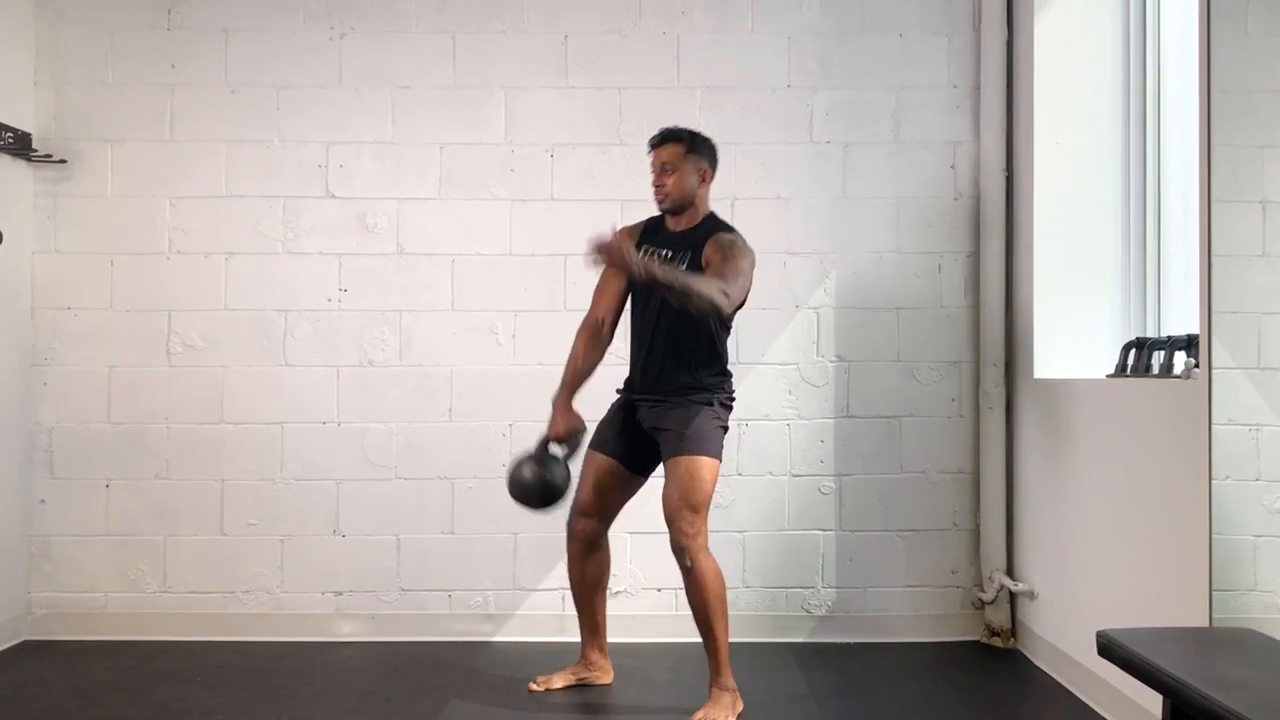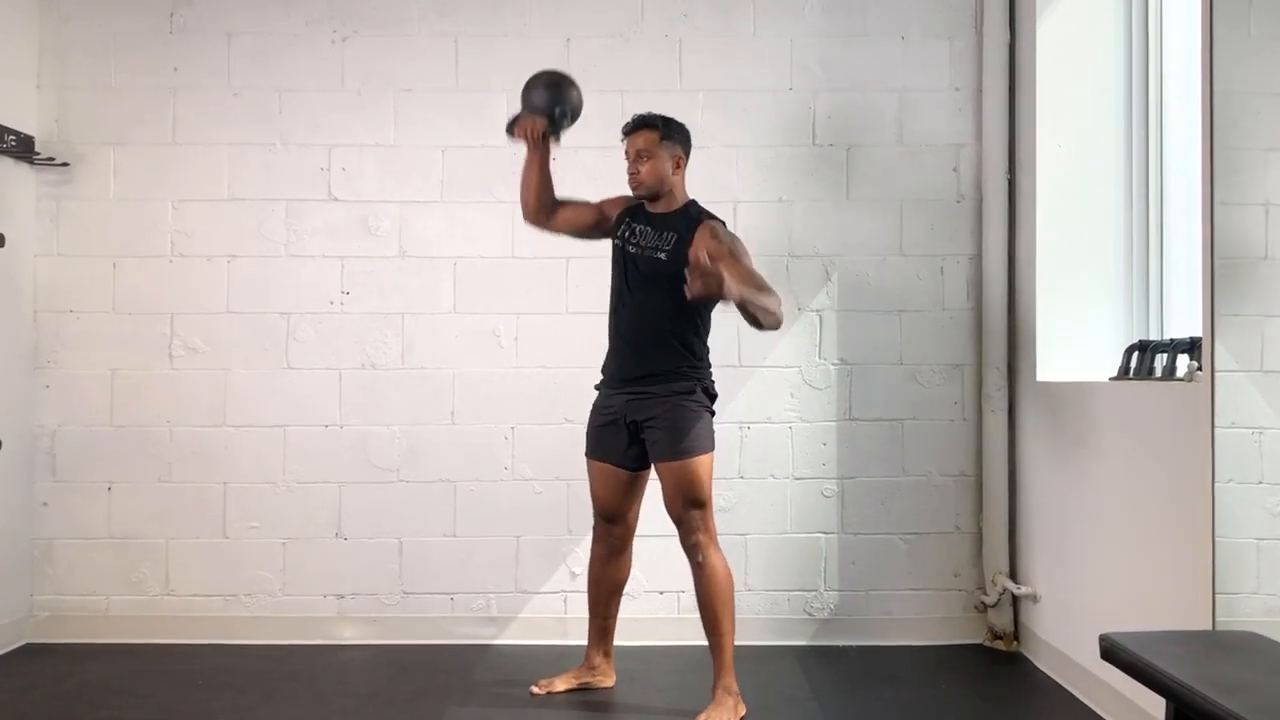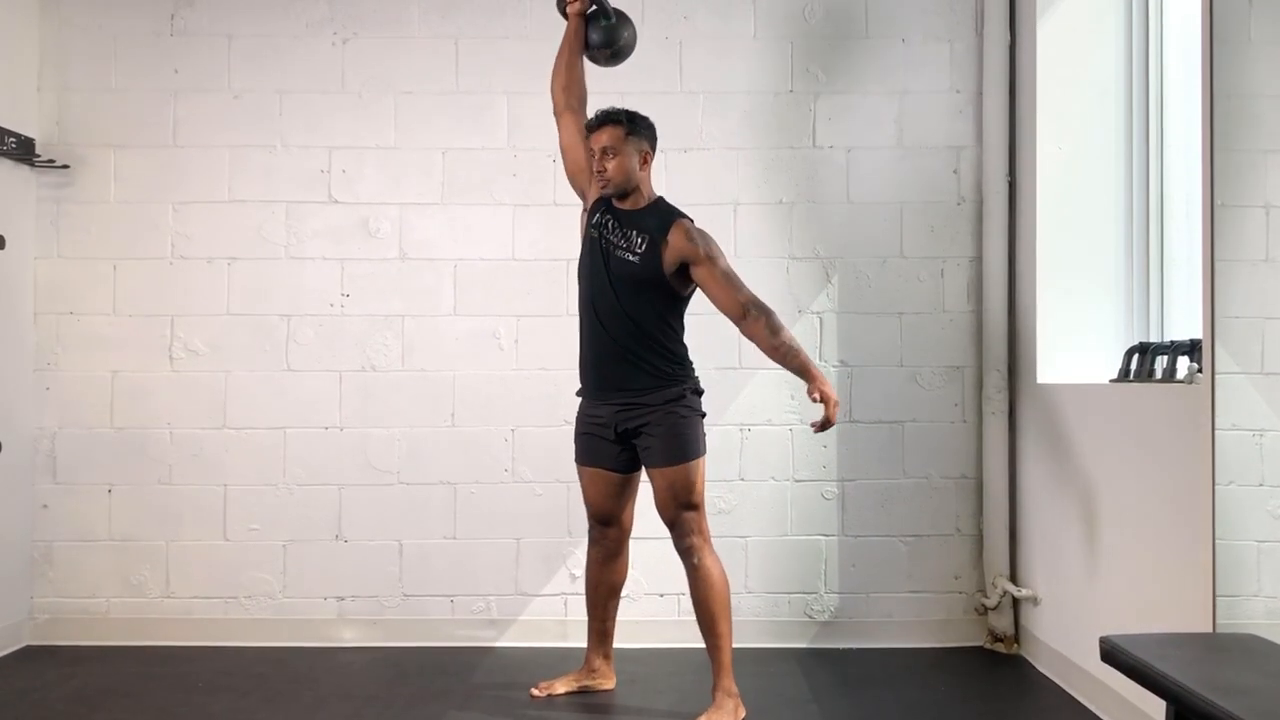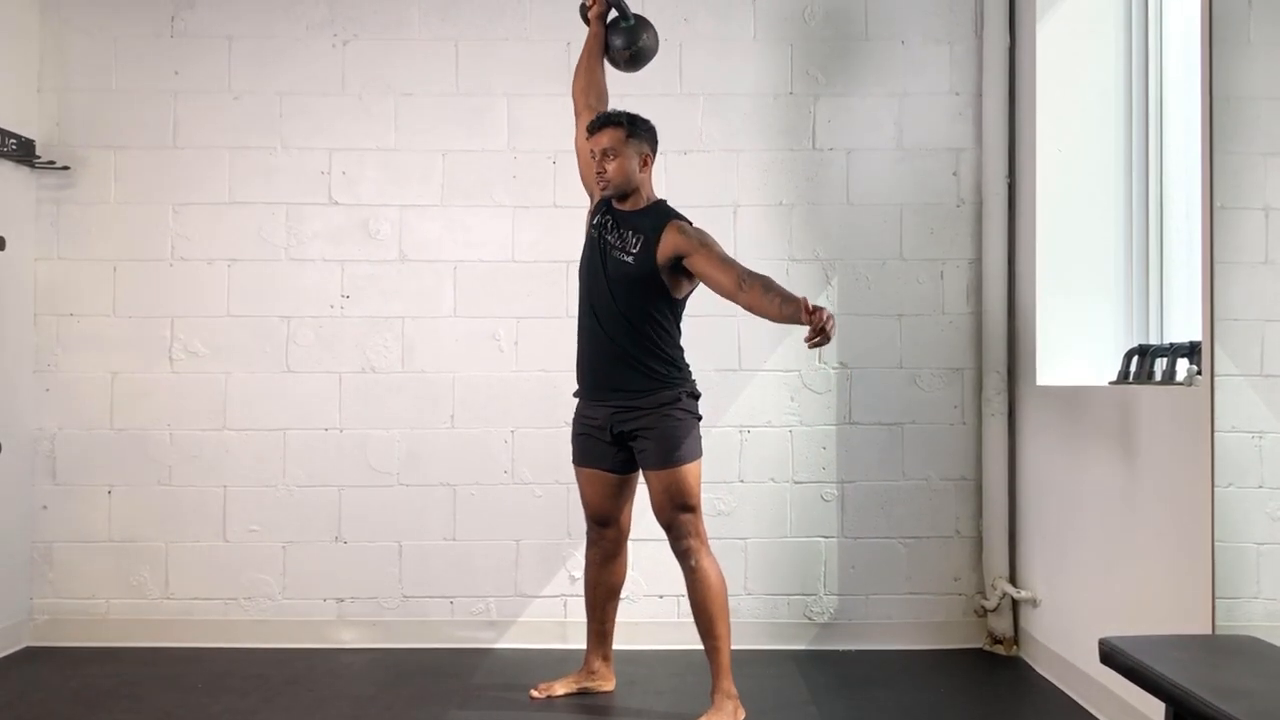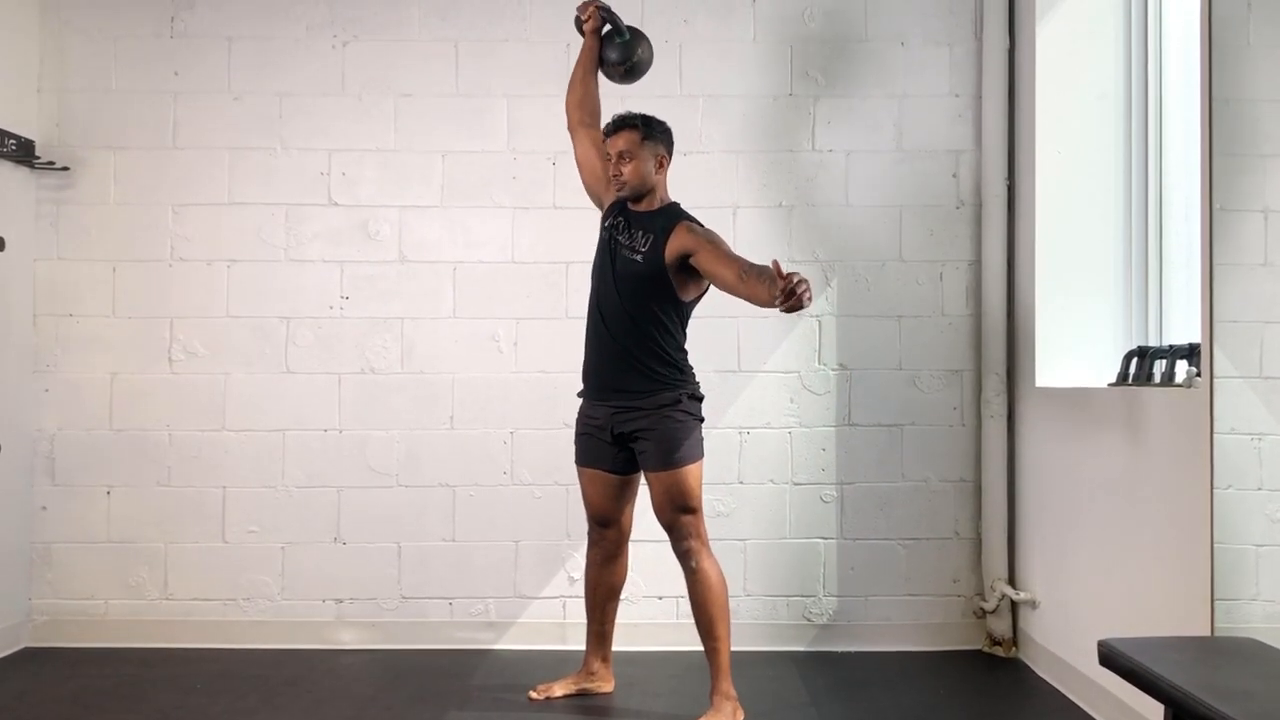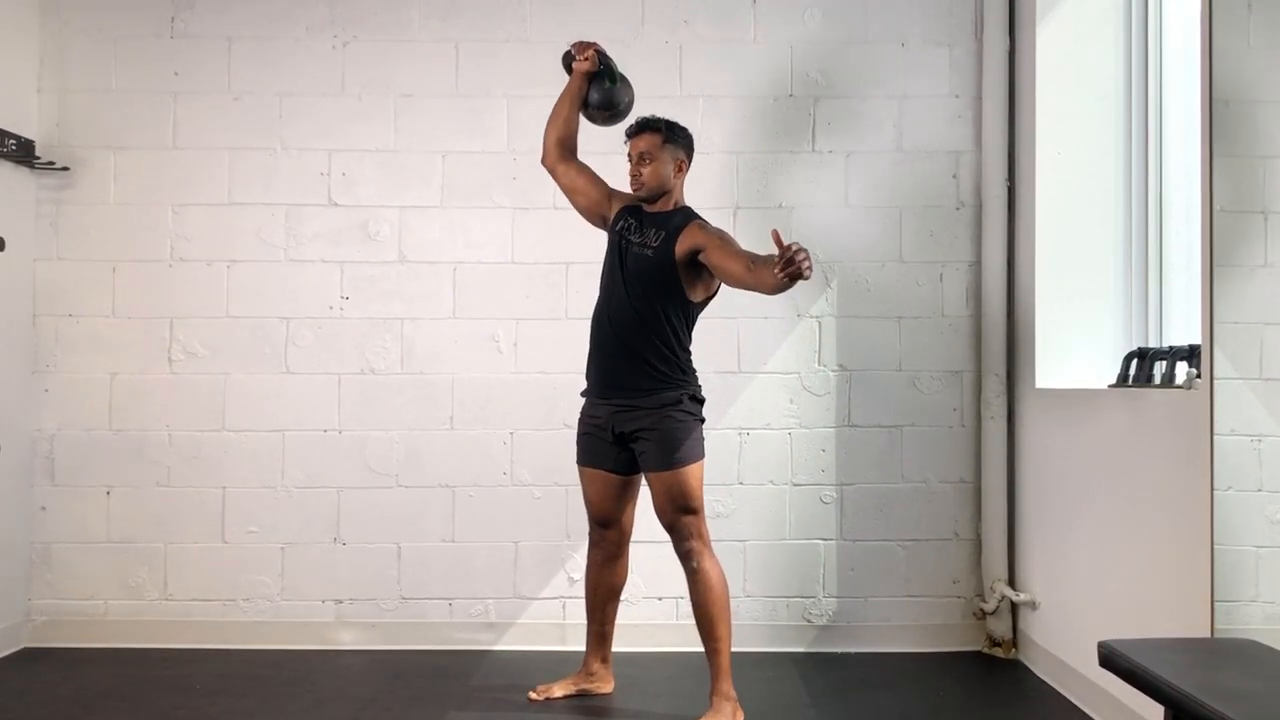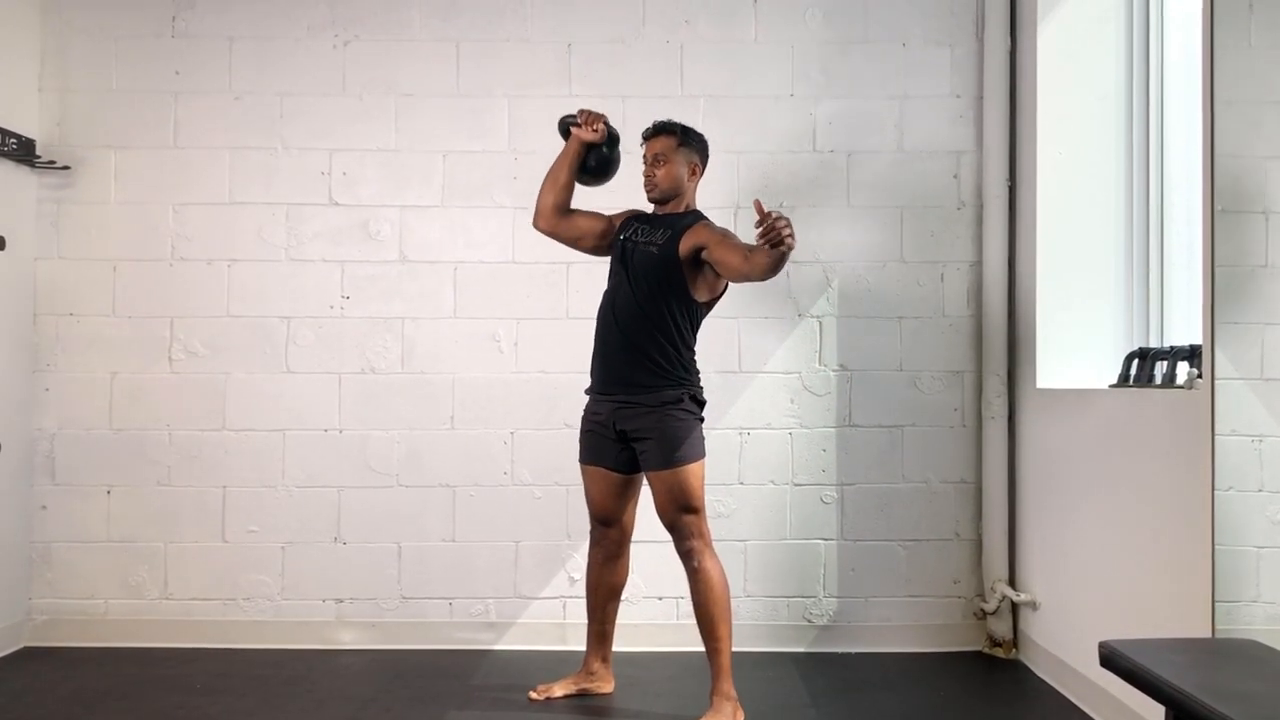
dt=0.3s
person 1, frame 1
left shoulder: (726, 247)
right shoulder: (638, 235)
left elbow: (715, 299)
right elbow: (598, 326)
left wrist: (641, 266)
right wrist: (564, 400)
left hip: (696, 403)
right hip: (636, 400)
left knee: (686, 536)
right knee: (585, 521)
right ankle: (594, 659)
person 1, frame 2
left shoulder: (708, 236)
right shoulder: (625, 216)
left elbow: (770, 311)
right elbow: (540, 214)
left wrist: (741, 290)
right wrist: (538, 149)
left hip: (677, 399)
right hip: (617, 393)
left knee: (697, 542)
right knee: (610, 537)
right ankle: (597, 665)
person 1, frame 3
left shoulder: (681, 236)
right shoulder: (596, 202)
left elbow: (748, 310)
right elbow: (566, 107)
left wrist: (812, 374)
left hip: (665, 407)
right hip: (600, 406)
left knee: (691, 540)
right knee: (605, 535)
person 1, frame 4
left shoulder: (675, 235)
right shoulder: (602, 206)
left elbow: (743, 282)
right elbow: (585, 106)
left wrist: (799, 310)
left hip: (660, 408)
right hip: (597, 407)
left knee: (688, 542)
right knee: (603, 536)
person 1, frame 5
left shoulder: (684, 234)
right shoulder: (614, 208)
left elbow: (744, 277)
right elbow: (580, 121)
left wrist: (783, 288)
left hip: (663, 408)
right hip: (601, 406)
left knee: (688, 541)
right knee: (605, 537)
person 1, frame 6
left shoulder: (696, 236)
right shoulder: (621, 216)
left elbow: (757, 270)
right elbow: (556, 156)
left wrist: (787, 270)
right wrist: (580, 78)
left hip: (665, 409)
right hip: (603, 406)
left knee: (690, 543)
right knee: (606, 535)
person 1, frame 7
left shoulder: (701, 235)
right shoulder: (628, 226)
left elbow: (754, 263)
right elbow: (549, 218)
left wrist: (777, 244)
right wrist: (577, 145)
left hip: (666, 406)
right hip: (605, 403)
left knee: (692, 540)
right knee: (607, 534)
right ankle: (596, 667)
